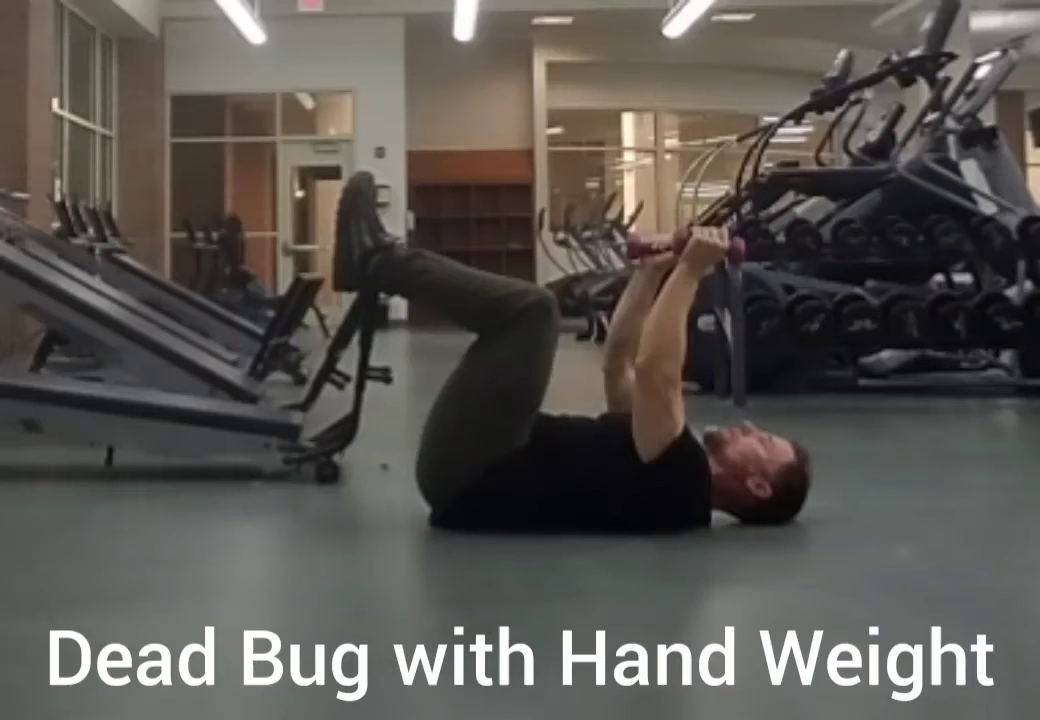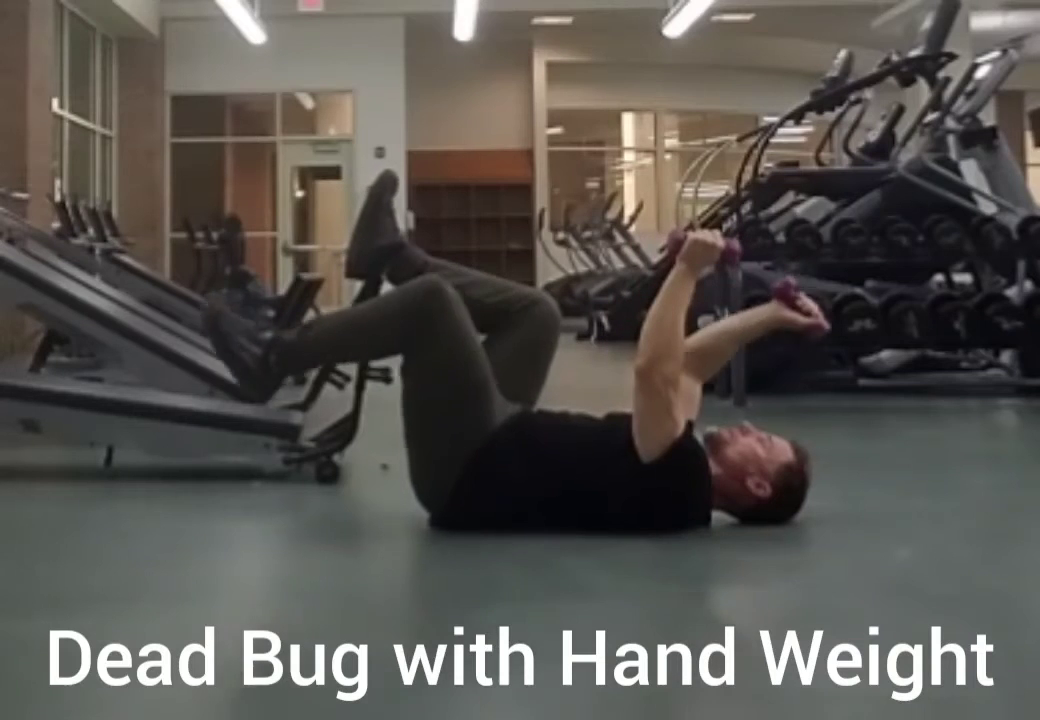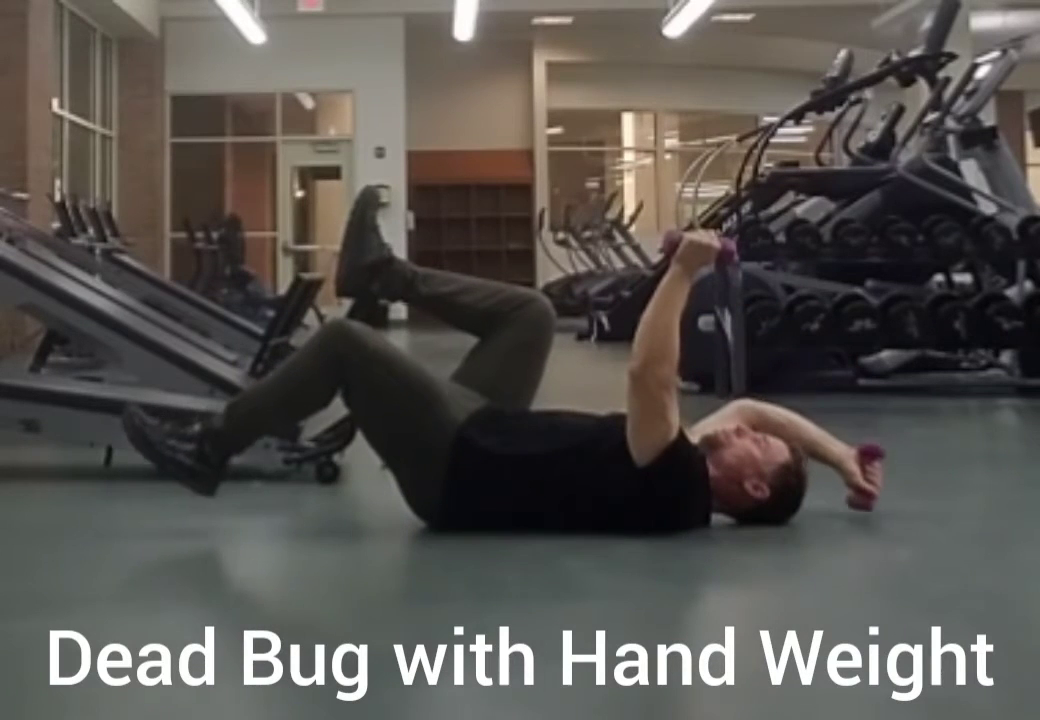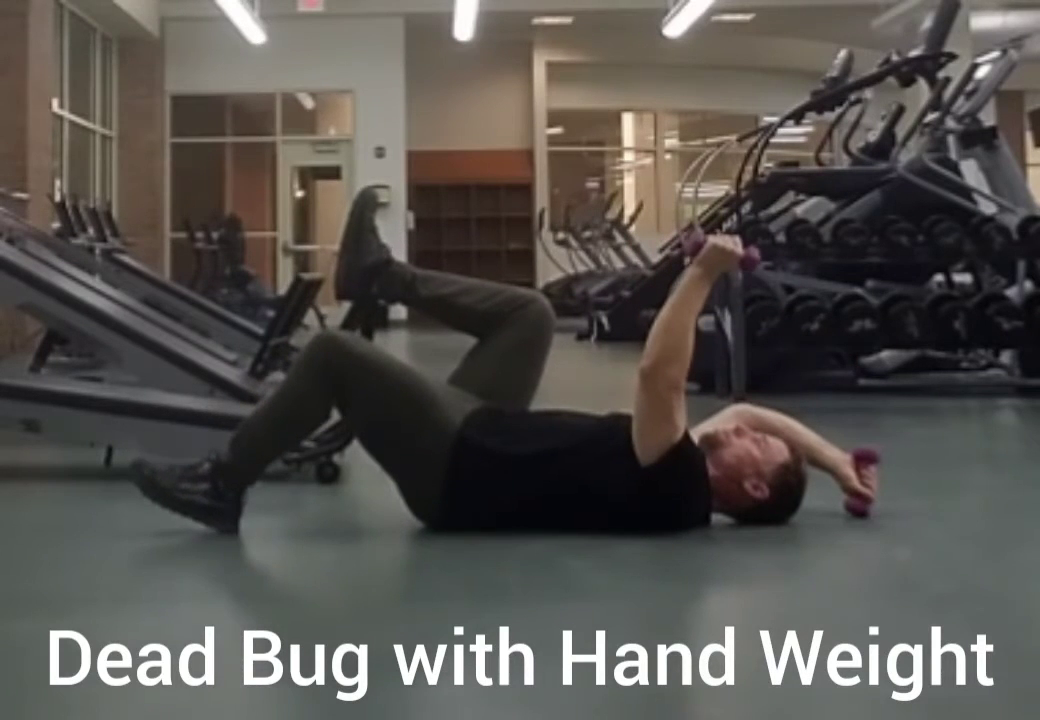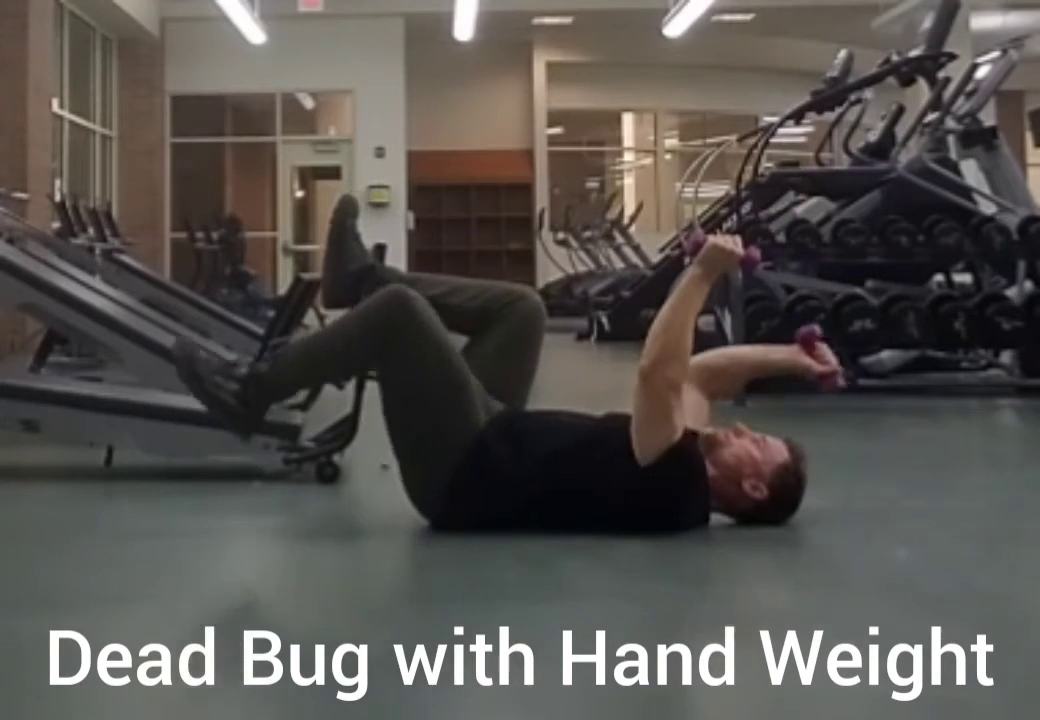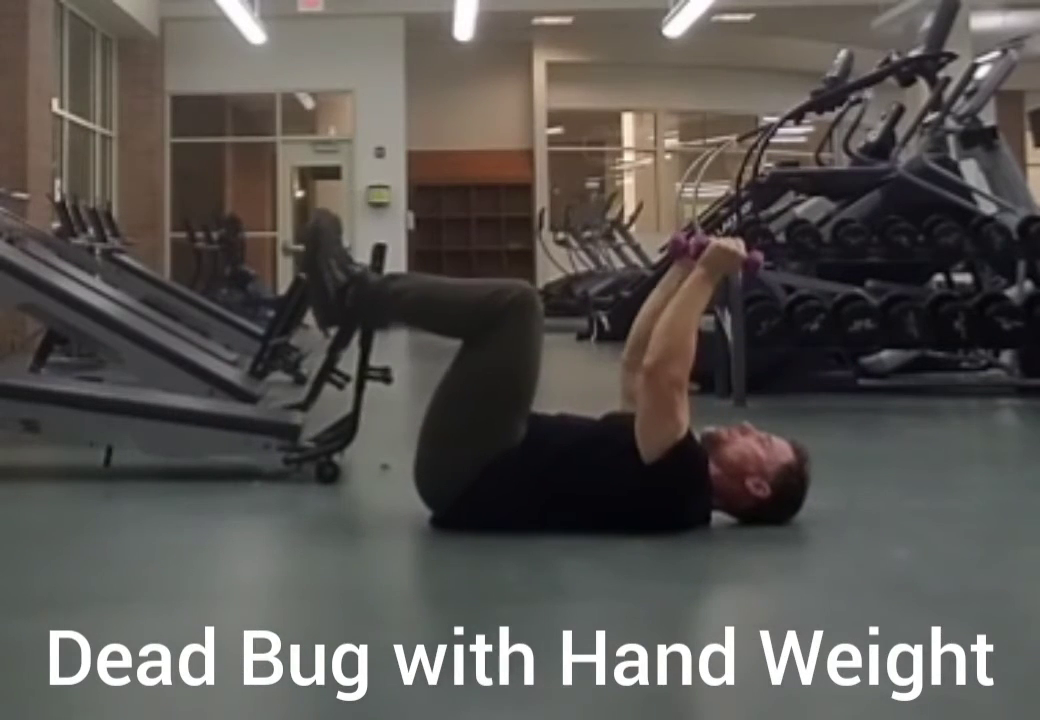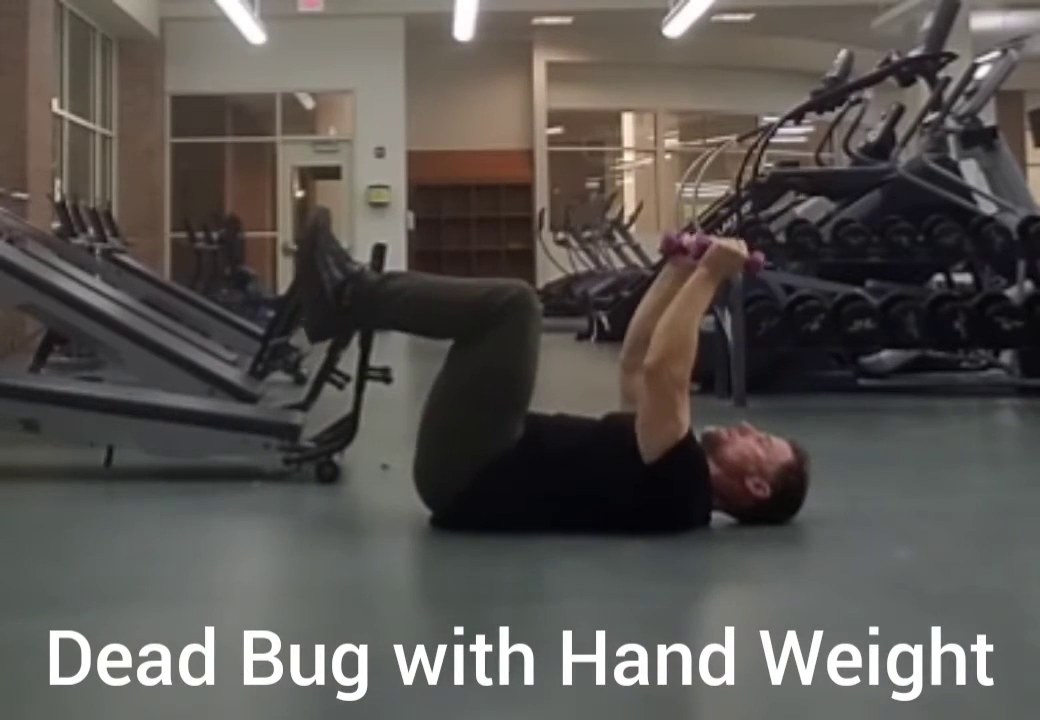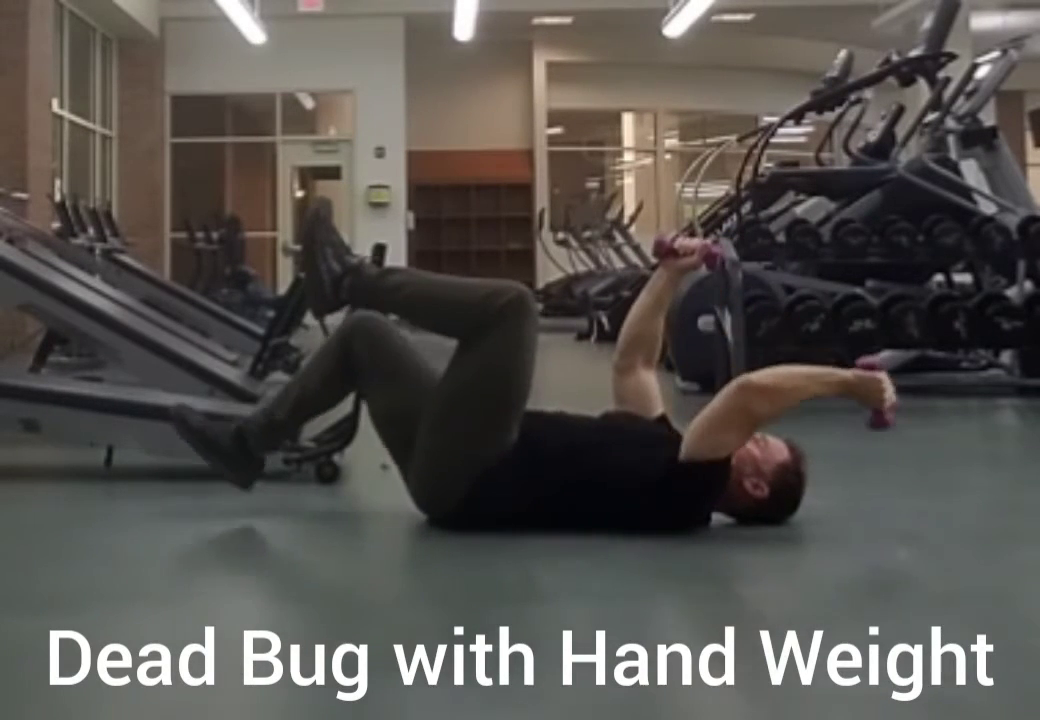
dt=0.7s
person 1, frame 1
left shoulder: (682, 482)
right shoulder: (675, 460)
left elbow: (656, 374)
right elbow: (620, 361)
left wrist: (690, 273)
right wrist: (649, 274)
left hip: (467, 481)
right hip: (479, 476)
left knee: (531, 309)
right knee: (526, 314)
left ankle: (374, 262)
right ankle: (383, 259)
person 1, frame 2
left shoulder: (680, 485)
right shoulder: (684, 466)
left elbow: (655, 373)
right elbow: (689, 362)
left wrist: (687, 270)
right wrist: (774, 315)
left hip: (468, 475)
right hip: (494, 452)
left knee: (435, 300)
right knee: (536, 311)
left ankle: (274, 360)
right ankle: (392, 256)
person 1, frame 3
left shoulder: (675, 488)
right shoulder: (694, 470)
left elbow: (647, 377)
right elbow: (750, 405)
left wrist: (681, 271)
right wrist: (843, 456)
left hip: (459, 467)
right hip: (486, 438)
left knee: (343, 341)
right knee: (529, 310)
left ankle: (208, 451)
right ankle: (384, 273)
person 1, frame 4
left shoulder: (675, 487)
right shoulder: (693, 474)
left elbow: (658, 376)
right elbow: (747, 409)
left wrist: (701, 275)
right wrist: (838, 462)
left hip: (458, 469)
right hip: (484, 436)
left knee: (333, 354)
right knee: (530, 311)
left ankle: (221, 486)
right ankle: (382, 277)
person 1, frame 5
left shoulder: (676, 487)
right shoulder: (688, 466)
left elbow: (659, 372)
right elbow: (700, 371)
left wrist: (703, 273)
right wrist: (796, 359)
left hip: (466, 475)
right hip: (491, 449)
left knee: (402, 309)
right knee: (520, 307)
left ankle: (250, 393)
right ankle: (371, 279)
person 1, frame 6
left shoulder: (680, 486)
right shoulder: (675, 461)
left elbow: (663, 374)
right elbow: (637, 362)
left wrist: (707, 277)
right wrist: (683, 269)
left hip: (468, 479)
right hip: (481, 472)
left knee: (515, 304)
right knee: (511, 309)
left ankle: (354, 294)
right ankle: (358, 293)
person 1, frame 7
left shoulder: (680, 487)
right shoulder: (677, 460)
left elbow: (665, 372)
right elbow: (638, 360)
left wrist: (709, 275)
right wrist: (678, 272)
left hip: (468, 480)
right hip: (475, 473)
left knee: (512, 301)
right knee: (489, 309)
left ankle: (352, 293)
right ankle: (343, 311)
person 1, frame 8
left shoulder: (687, 489)
right shoulder: (666, 448)
left elbow: (747, 393)
right elbow: (633, 361)
left wrist: (848, 380)
right wrist: (670, 274)
left hip: (466, 483)
right hip: (462, 473)
left knee: (509, 304)
right knee: (364, 333)
left ankle: (352, 280)
right ankle: (251, 443)
